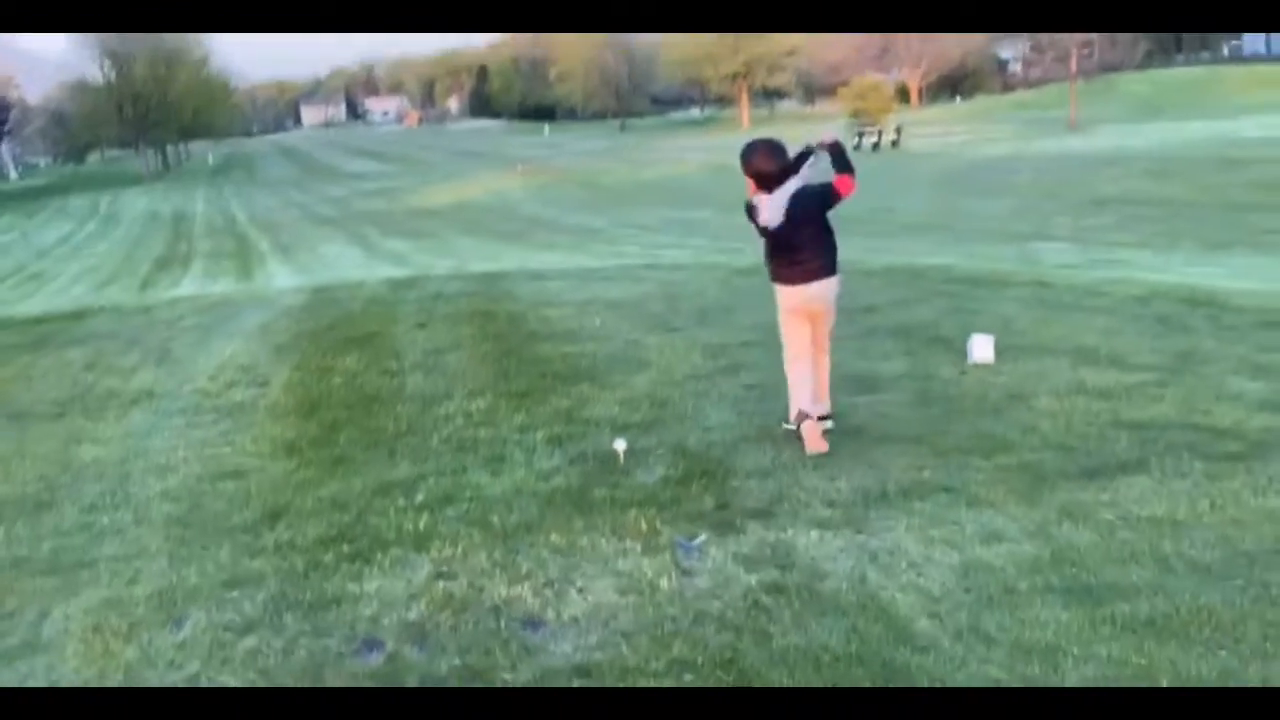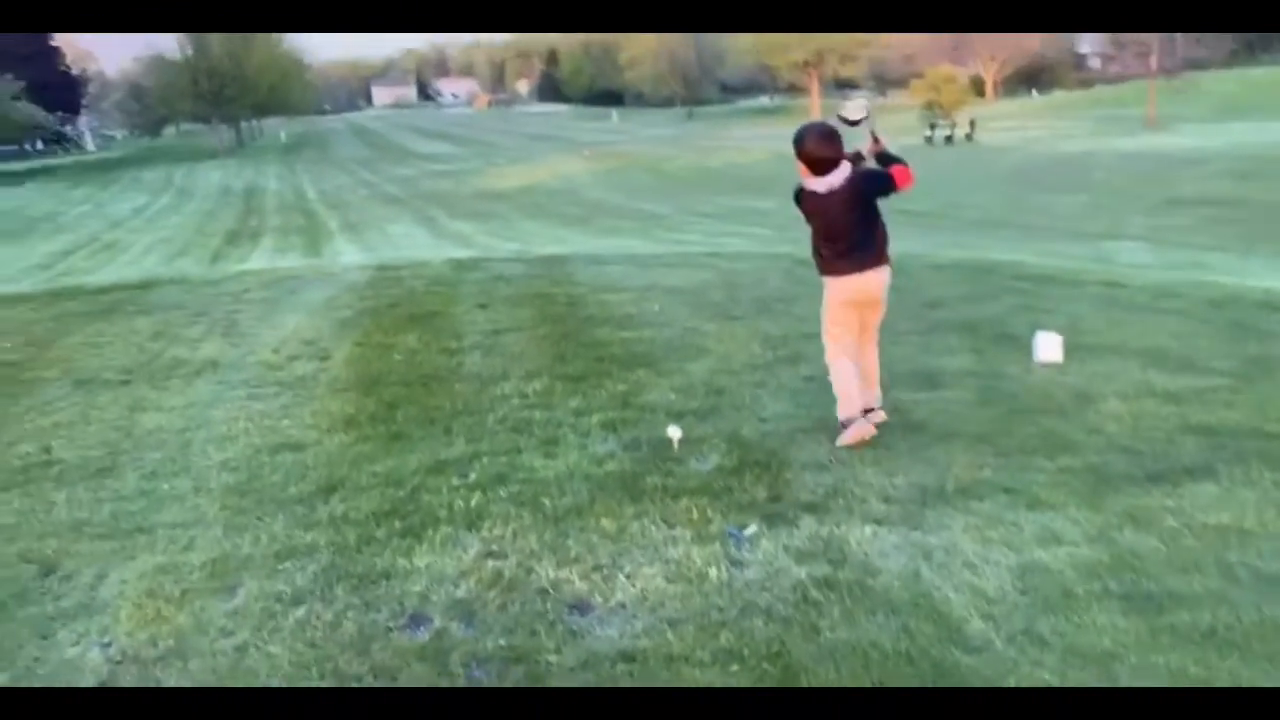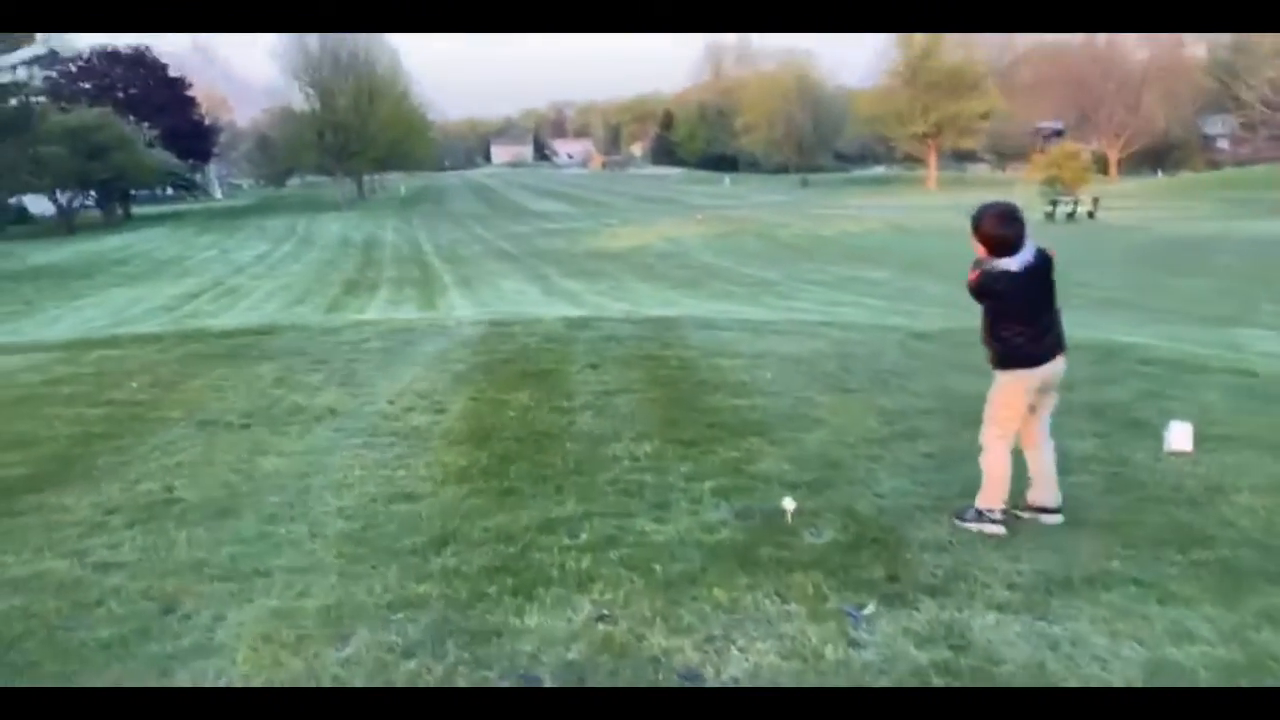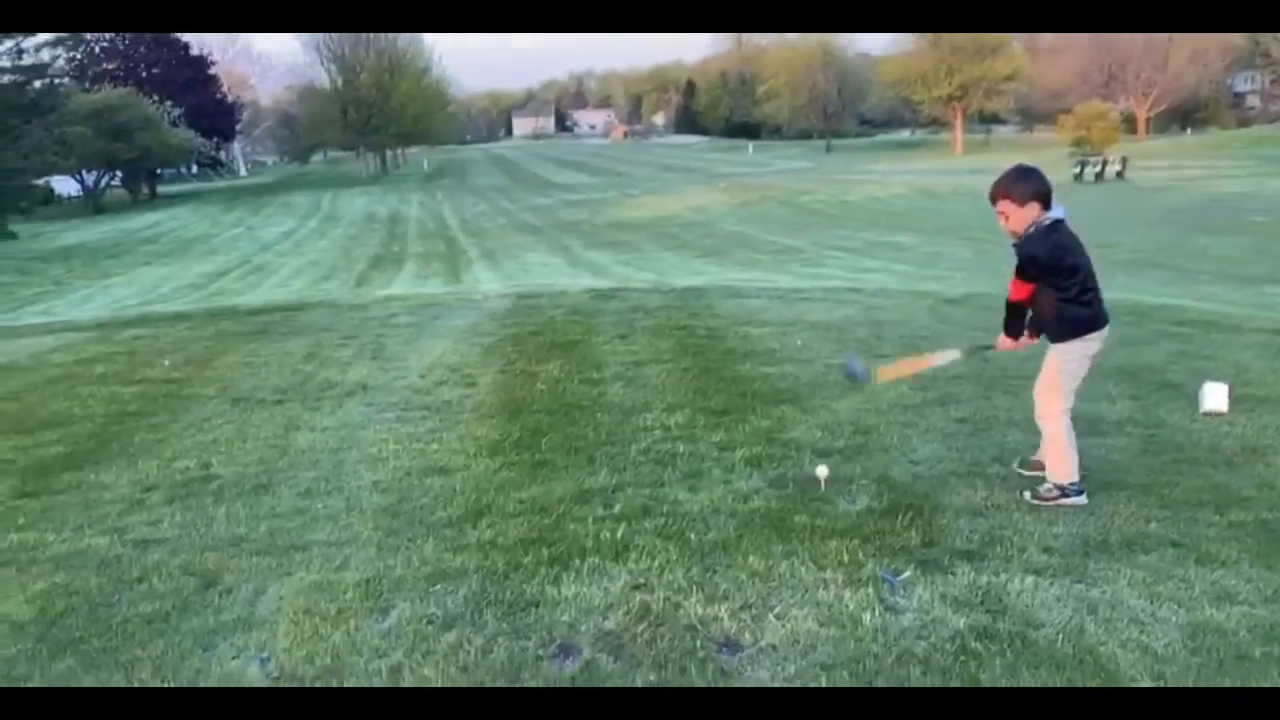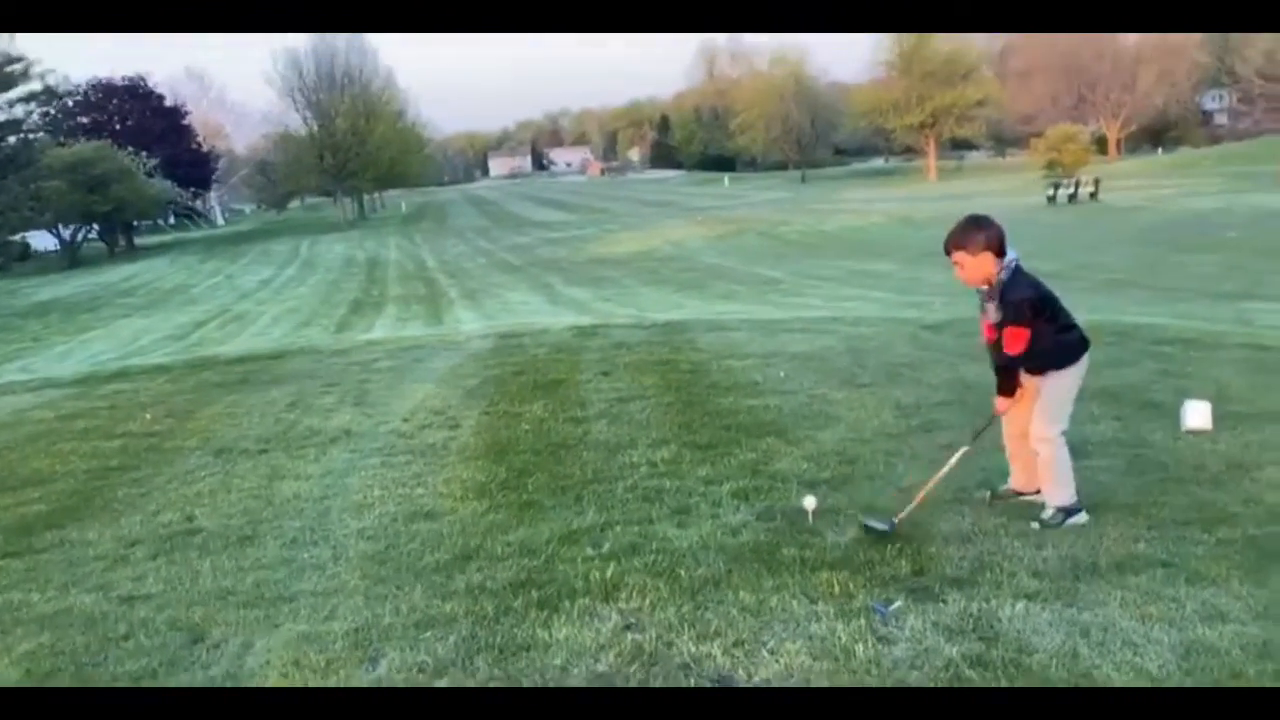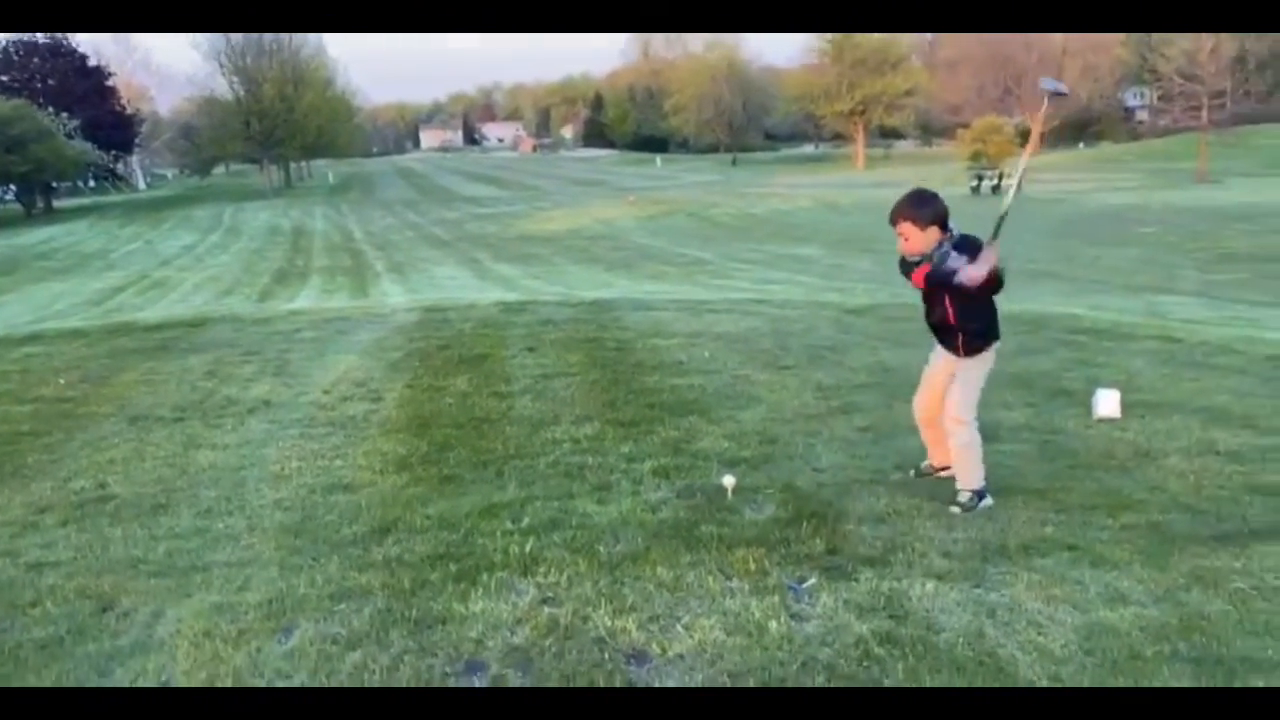
dt=0.7s
person 1, frame 1
left shoulder: (754, 210)
right shoulder: (811, 198)
left elbow: (782, 182)
right elbow: (847, 180)
left wrist: (809, 151)
right wrist: (833, 147)
left hip: (790, 291)
right hip: (825, 284)
left knee: (796, 357)
right knee: (819, 350)
left ankle: (804, 415)
right ankle: (820, 411)
person 1, frame 2
left shoulder: (803, 196)
right shoulder: (862, 182)
right elbow: (904, 174)
left wrist: (856, 158)
right wrist: (878, 153)
left hip: (840, 282)
right hip: (876, 274)
left knee: (838, 350)
right knee: (867, 343)
left ankle: (854, 414)
right ankle: (871, 405)
person 1, frame 3
left shoulder: (989, 283)
right shoulder: (1042, 262)
left wrist: (981, 263)
right wrist: (1015, 242)
left hip: (1017, 370)
right hip: (1053, 362)
left knee: (995, 438)
right knee: (1037, 433)
left ankle: (989, 510)
right ankle: (1046, 502)
person 1, frame 4
left shoulder: (1035, 248)
right shoulder: (1055, 235)
left elbow: (1019, 294)
left wrist: (1009, 332)
right wrist: (1032, 330)
left hip: (1075, 335)
right hip: (1084, 328)
left knee: (1050, 405)
right knee: (1050, 397)
left ankle: (1067, 484)
right ankle: (1050, 457)
person 1, frame 5
left shoulder: (1019, 293)
right shoulder: (989, 291)
left elbow: (1016, 350)
right elbow: (994, 339)
left wrist: (1005, 391)
right wrist: (1006, 384)
left hip: (1064, 363)
right hip: (1032, 366)
left knee: (1044, 433)
right knee: (1014, 423)
left ankle: (1065, 504)
right ankle: (1027, 483)
person 1, frame 6
left shoulder: (969, 247)
right shoulder: (911, 263)
left elbow: (991, 286)
right elbow: (932, 278)
left wrist: (987, 271)
right wrist: (962, 275)
left hip: (978, 348)
right hip: (946, 346)
left knee: (957, 415)
right knee: (925, 406)
left ankle: (973, 488)
right ankle: (943, 460)
